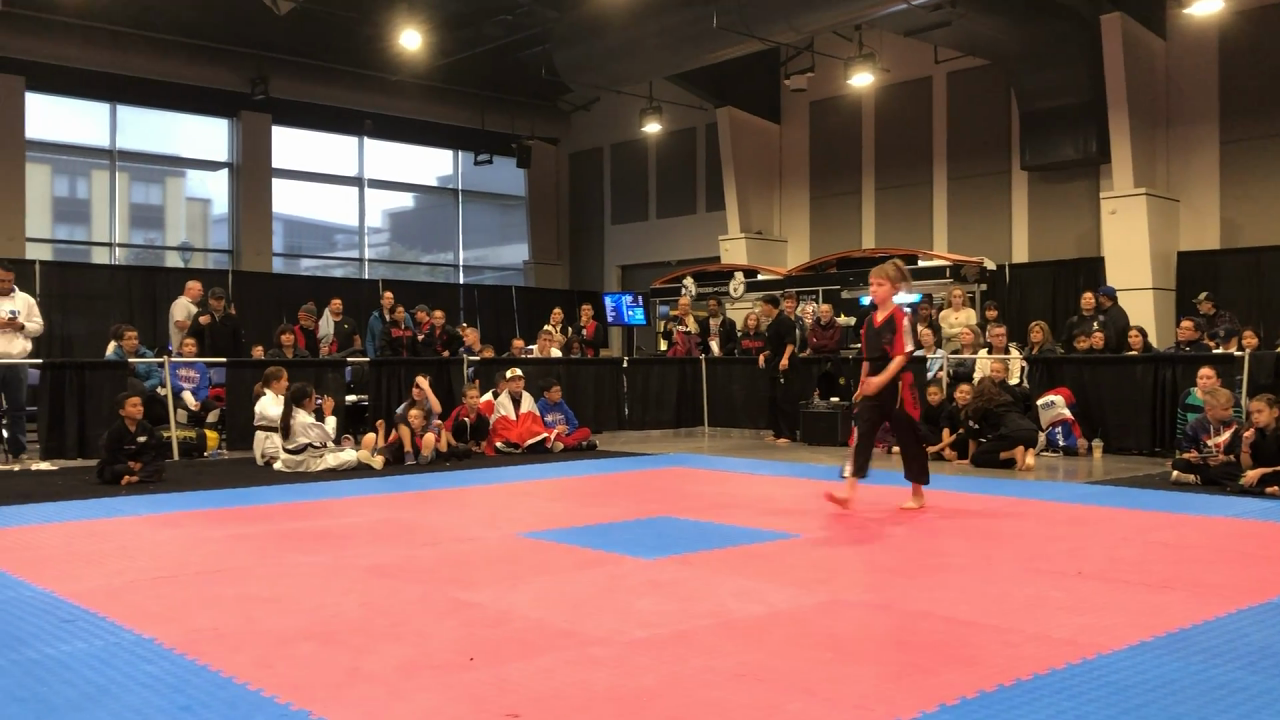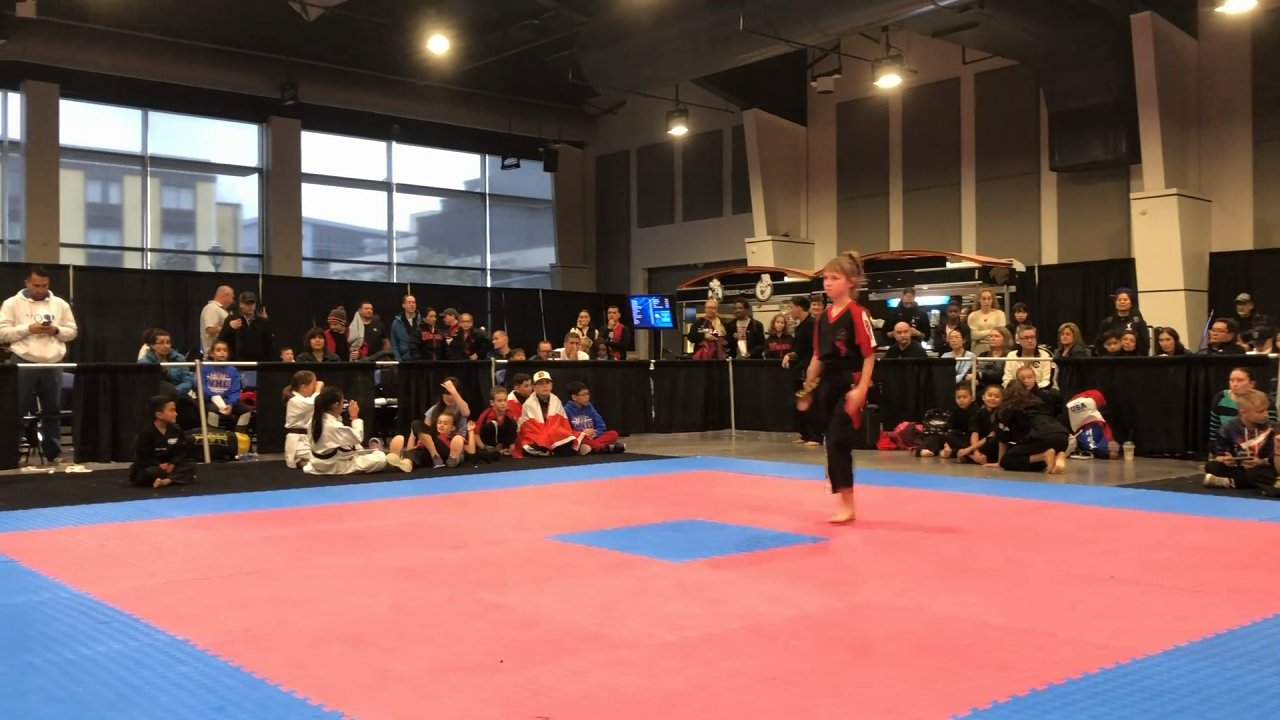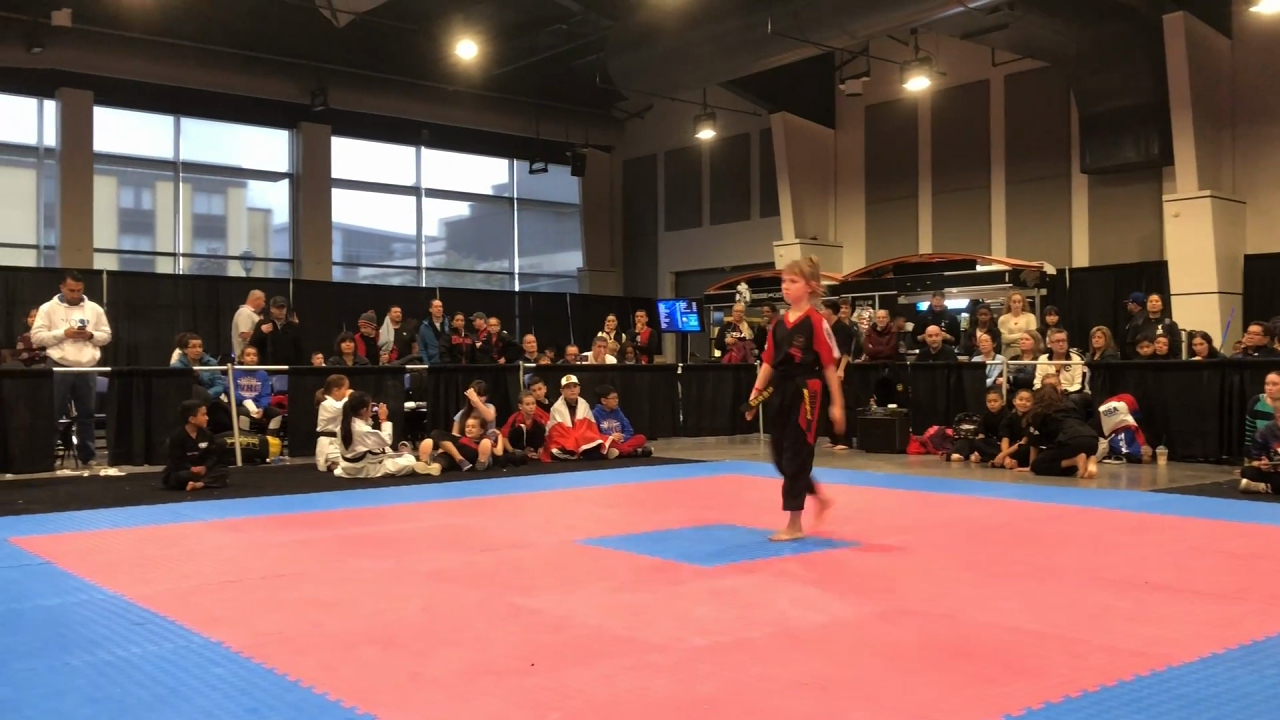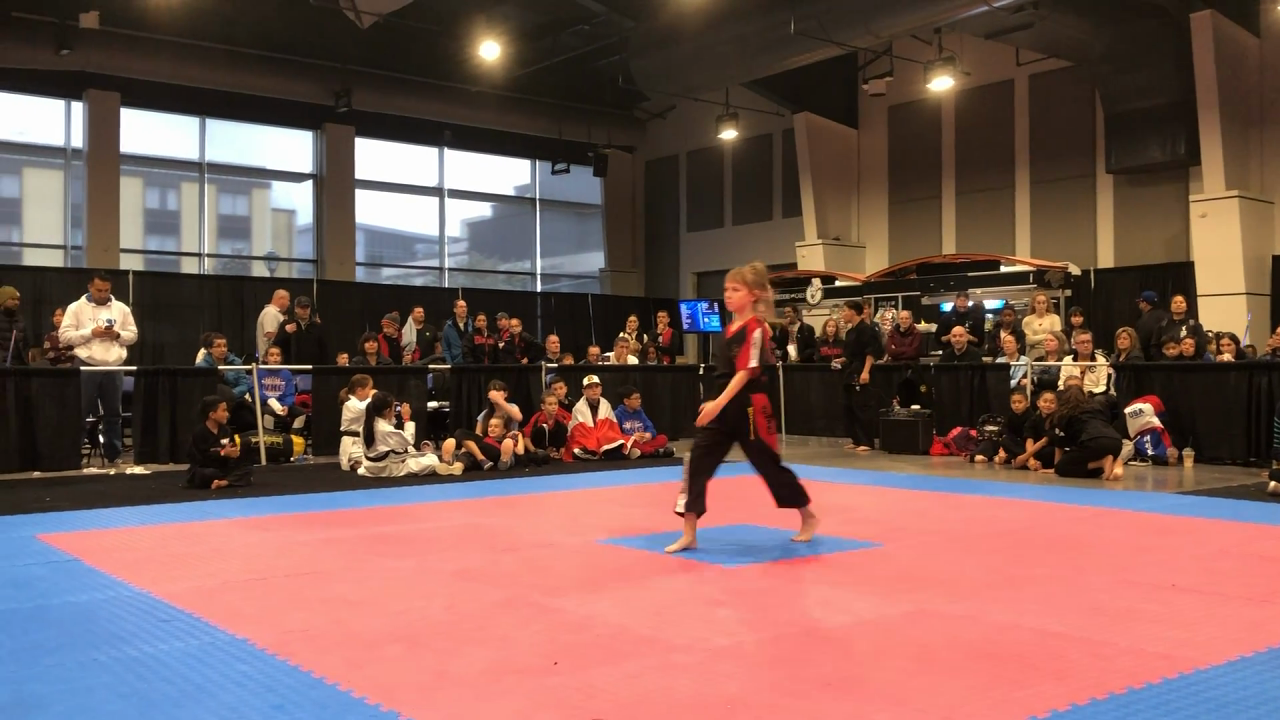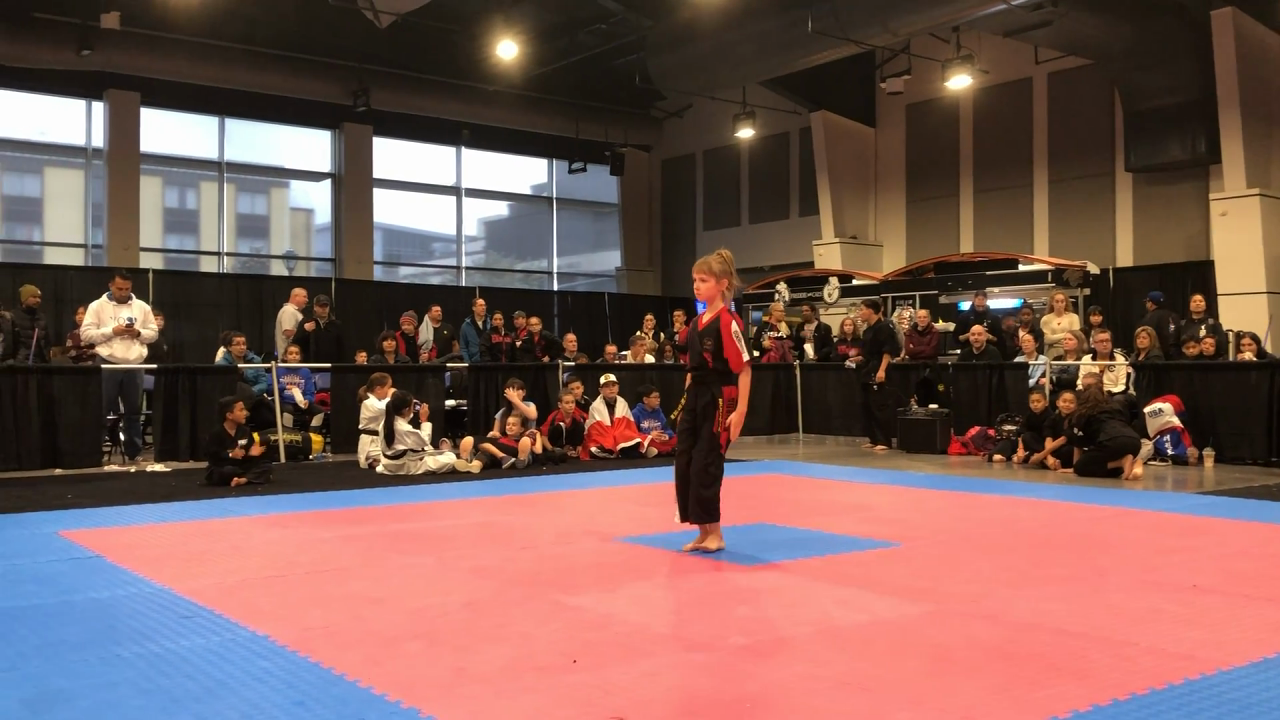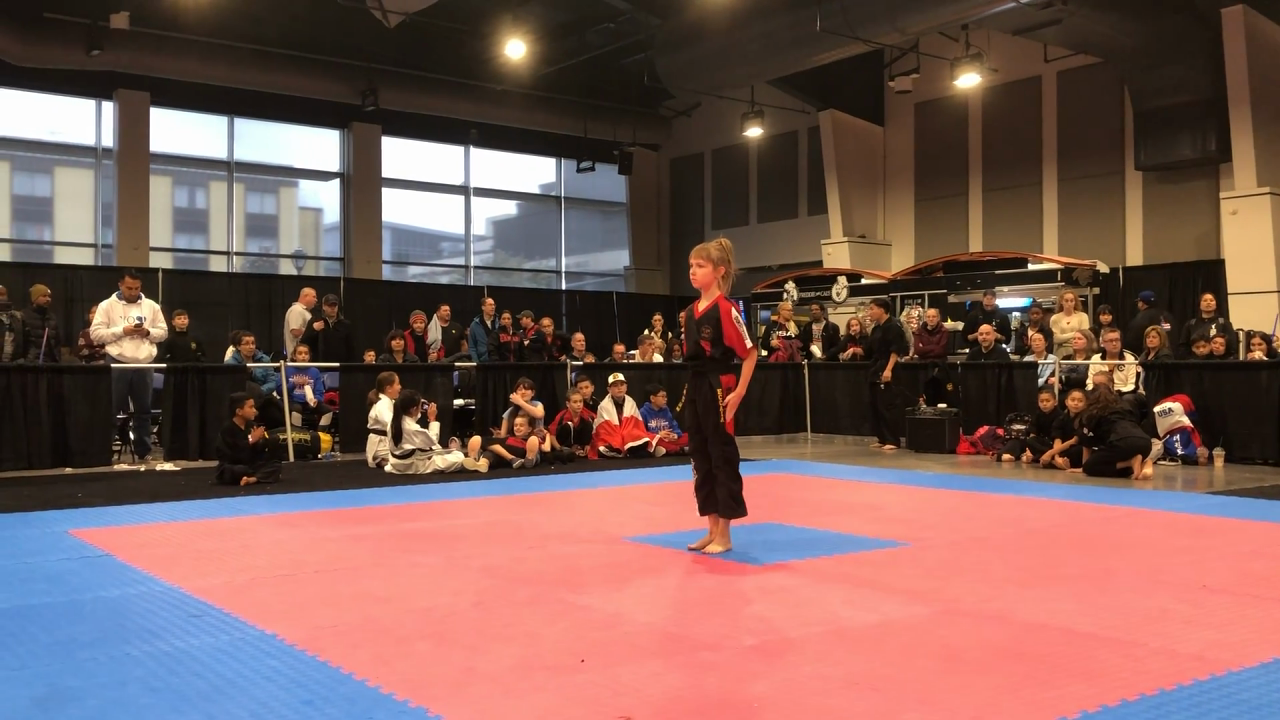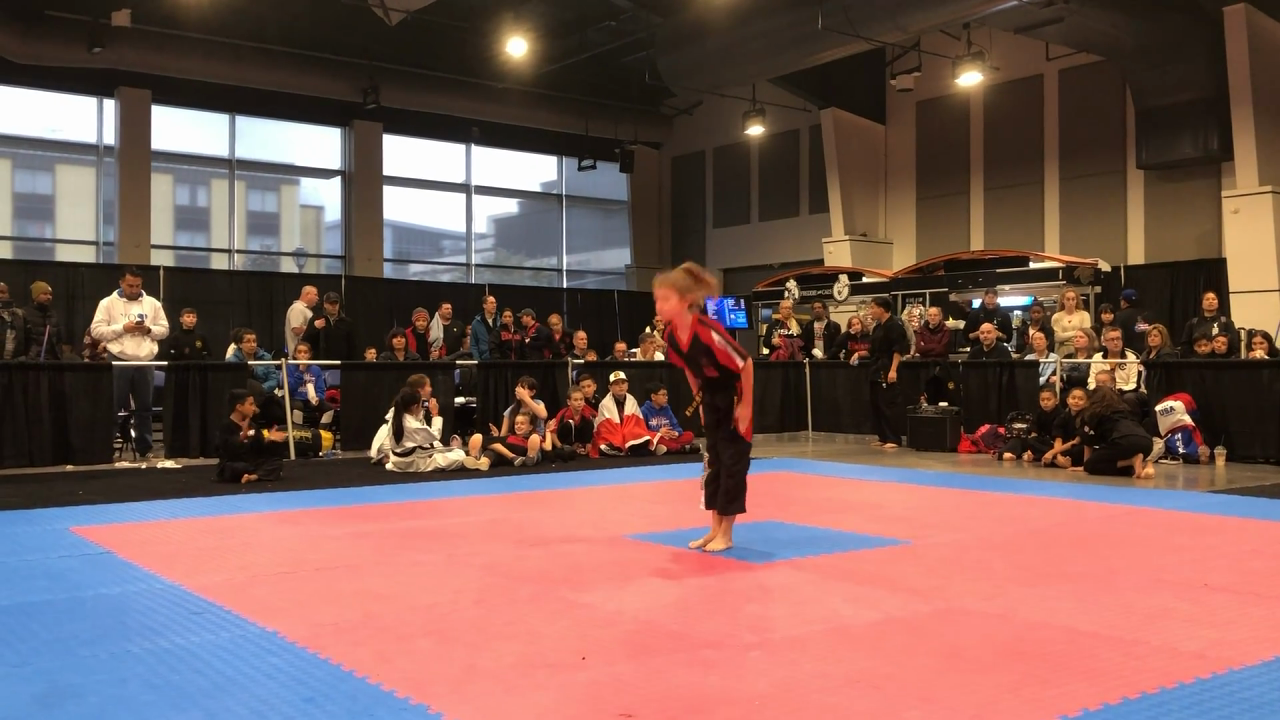
dt=0.4s
person 1, frame 1
left shoulder: (900, 318)
right shoulder: (870, 321)
left elbow: (902, 356)
left wrist: (883, 378)
right wrist: (861, 385)
left hip: (898, 385)
right hip: (872, 386)
left knee: (908, 438)
right knee: (861, 436)
left ankle: (919, 494)
right ankle: (848, 494)
person 1, frame 2
left shoulder: (856, 314)
right shoulder: (824, 317)
left elbow: (869, 355)
left wrist: (862, 388)
right wrist: (807, 388)
left hip: (849, 384)
right hip: (828, 385)
left knee: (837, 443)
right knee: (839, 444)
left ankle: (846, 504)
right ankle: (848, 505)
person 1, frame 3
left shoulder: (817, 321)
right shoulder: (778, 323)
left elbow: (830, 364)
right elbow: (768, 362)
left wrist: (837, 402)
right wrist: (755, 394)
left hip: (804, 392)
right hip: (779, 392)
left knee: (795, 456)
right knee: (782, 457)
left ankle: (795, 525)
right ankle: (820, 497)
person 1, frame 4
left shoulder: (756, 330)
right shoulder: (729, 330)
left elbow: (745, 373)
left wrist: (719, 403)
left hip: (749, 406)
right hip: (723, 407)
left knee: (769, 467)
right knee: (698, 462)
left ankle: (807, 518)
right ankle: (689, 534)
person 1, frame 5
left shoulder: (728, 322)
right shoulder: (696, 322)
left elbow: (744, 368)
left wrist: (741, 411)
right wrist: (685, 402)
left hip: (719, 398)
right hip: (694, 397)
left knee: (705, 466)
right knee: (683, 466)
left ankle: (714, 533)
right ankle: (704, 532)
person 1, frame 6
left shoulder: (726, 309)
right shoulder: (690, 311)
left elbow: (750, 352)
left wrist: (739, 392)
right wrist: (695, 388)
left hip: (719, 388)
right hip: (695, 386)
left knee: (723, 458)
right knee: (701, 459)
left ankle: (724, 536)
right ankle: (713, 531)
person 1, frame 7
left shoulder: (707, 331)
right shoulder: (670, 335)
left elbow: (744, 366)
left wrist: (746, 404)
right wrist: (701, 400)
left hip: (733, 398)
right hip: (711, 399)
left knee: (733, 461)
right knee: (714, 462)
left ankle: (725, 532)
right ankle: (715, 529)
person 2, frame 1
left shoulder: (25, 300)
left elbow: (39, 327)
left wrist: (22, 326)
left hip: (17, 361)
left knee: (17, 407)
left ankle: (18, 450)
person 2, frame 2
left shoulder: (60, 305)
left elbow: (72, 331)
left wrist: (56, 331)
right wrist: (27, 329)
left hip: (52, 365)
right hip: (23, 363)
left knee: (52, 411)
right knee: (18, 410)
left ankle: (53, 453)
person 2, frame 3
left shoulder: (94, 309)
right shoulder: (48, 308)
left elbow: (106, 336)
right elbow: (37, 337)
left wrist: (91, 335)
right wrist: (63, 334)
left hip: (87, 369)
right hip: (59, 367)
left knee: (86, 414)
right knee: (54, 414)
left ankle: (87, 456)
person 2, frame 4
left shoulder: (121, 309)
right shoulder: (76, 308)
left elbow: (133, 335)
right elbow: (64, 336)
left wrist: (118, 335)
right wrist: (90, 333)
left hip: (113, 368)
right hip: (86, 366)
left knee: (113, 413)
right knee: (81, 412)
left ankle: (114, 454)
person 2, frame 5
left shoulder: (142, 307)
right shoulder: (97, 306)
left elbow: (153, 333)
right elbow: (86, 334)
left wrist: (138, 333)
right wrist: (111, 331)
left hip: (134, 366)
right hip: (107, 364)
left knee: (133, 411)
right knee: (103, 410)
left ankle: (134, 451)
person 2, frame 6
left shoulder: (151, 306)
right shoulder: (107, 306)
left elbow: (163, 332)
right elbow: (96, 333)
left wrist: (148, 332)
right wrist: (121, 331)
left hip: (144, 365)
right hip: (117, 364)
left knee: (143, 410)
right knee: (113, 409)
left ankle: (144, 451)
person 2, frame 7
left shoulder: (153, 304)
right shoulder: (108, 303)
left elbow: (164, 330)
right elbow: (96, 330)
left wrist: (149, 329)
right wrist: (122, 328)
left hip: (145, 362)
right hip: (118, 361)
left knee: (144, 408)
right knee: (114, 407)
left ankle: (145, 448)
